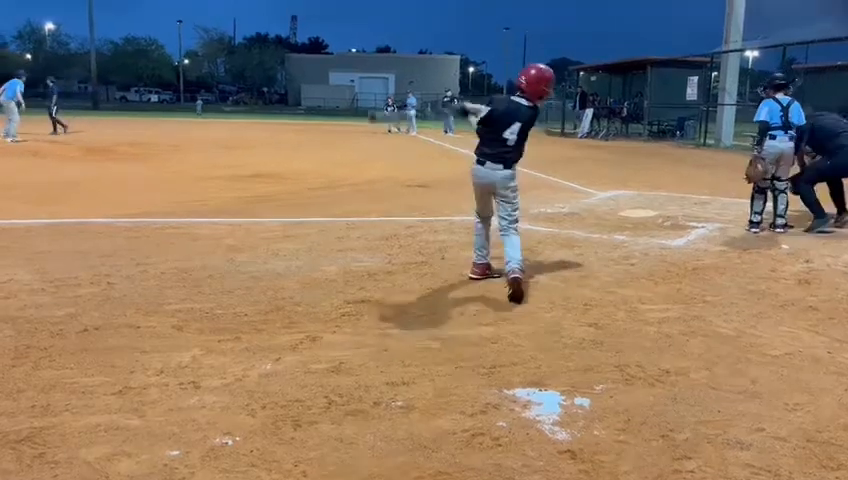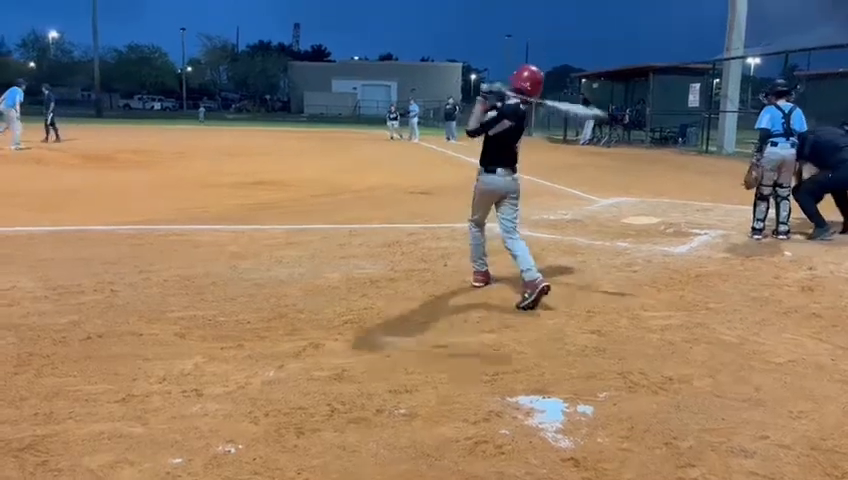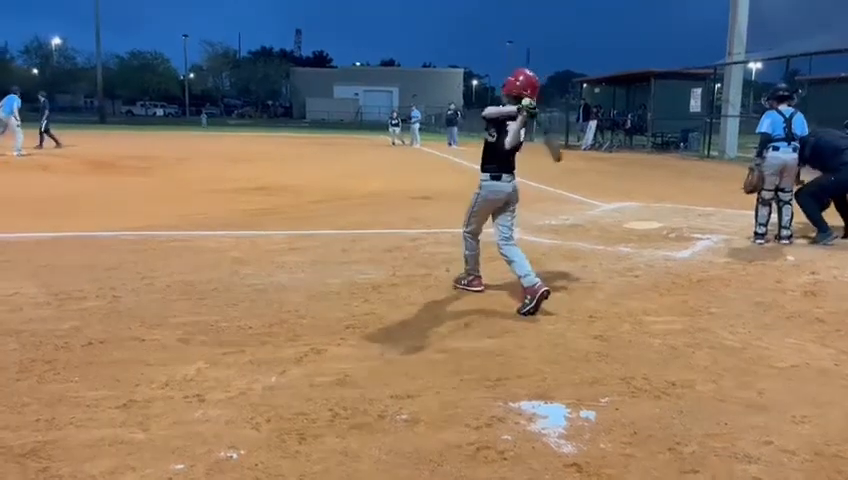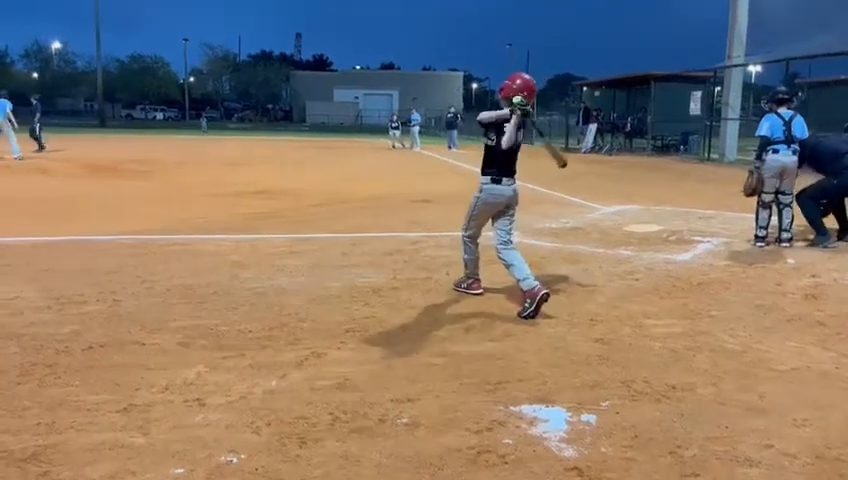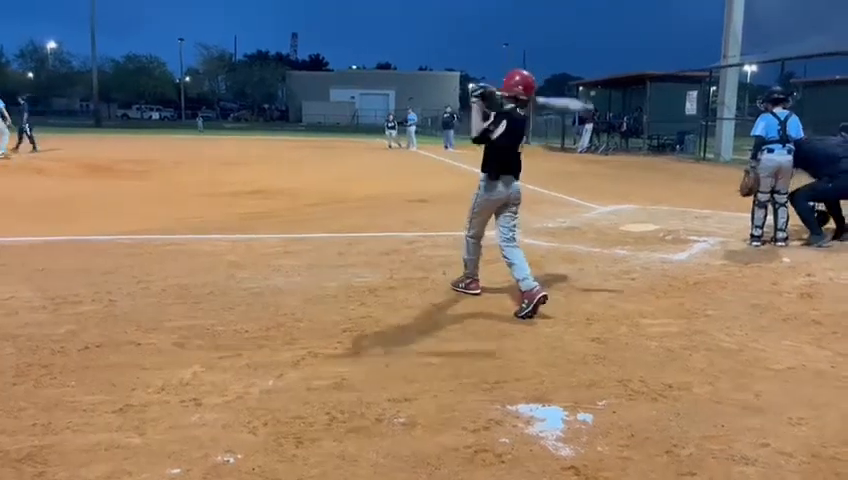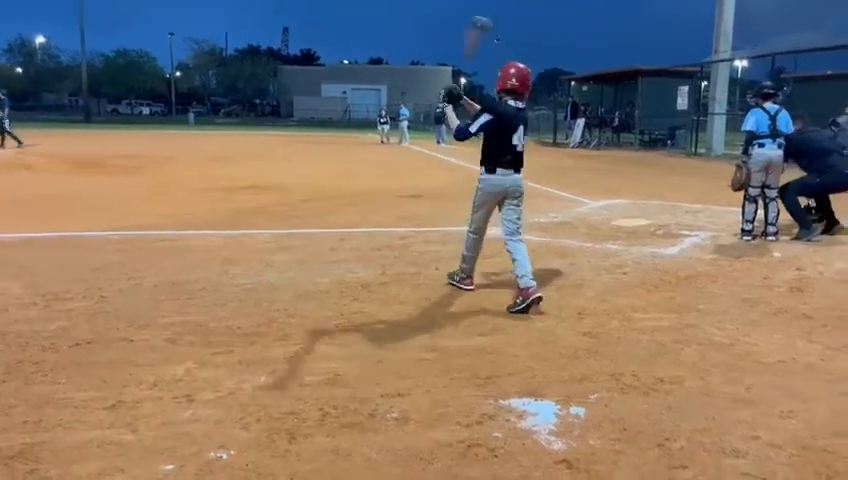
dt=0.2s
person 1, frame 1
left shoulder: (498, 102)
right shoulder: (532, 113)
left elbow: (481, 128)
left wrist: (469, 110)
right wrist: (474, 109)
left hip: (481, 169)
right hip: (505, 174)
left knee: (483, 217)
right knee: (509, 227)
left ankle: (480, 265)
right ankle: (514, 269)
person 1, frame 2
left shoulder: (508, 112)
right shoulder: (521, 109)
left elbow: (473, 130)
right elbow: (497, 104)
left wrist: (481, 101)
left hip: (488, 177)
right hip: (509, 179)
left knee: (476, 223)
right knee: (511, 233)
left ankle: (480, 272)
right ankle: (533, 279)
person 1, frame 3
left shoulder: (515, 117)
right shoulder: (500, 113)
left elbow: (510, 147)
right elbow: (487, 113)
left wrist: (521, 116)
right wrist: (516, 109)
left hip: (492, 184)
right hip: (507, 184)
left knee: (471, 232)
right knee: (506, 240)
left ankle: (472, 278)
right ankle: (532, 285)
person 1, frame 4
left shoulder: (513, 120)
right shoulder: (502, 116)
left elbow: (507, 146)
right elbow: (481, 117)
left wrist: (515, 116)
right wrist: (511, 112)
left hip: (492, 187)
right hip: (508, 188)
left knee: (470, 235)
right knee: (504, 244)
left ankle: (472, 280)
right ankle: (532, 288)
person 1, frame 5
left shoulder: (509, 117)
right shoulder: (514, 114)
left elbow: (478, 136)
right elbow: (481, 115)
left wrist: (478, 101)
right wrist: (482, 99)
left hip: (492, 184)
right hip: (512, 186)
left knee: (473, 234)
right knee: (508, 241)
left ankle: (470, 279)
right ankle: (531, 288)
person 1, frame 6
left shoulder: (497, 111)
right shoulder: (521, 112)
left elbow: (461, 133)
left wrist: (448, 106)
right wrist: (462, 99)
left hip: (492, 178)
right hip: (515, 179)
left knee: (476, 230)
right knee: (513, 235)
left ankle: (465, 275)
right ankle: (528, 286)
person 2, frame 1
left shoulder: (767, 103)
right shoulder: (795, 104)
left elbow: (763, 127)
left wrist: (757, 147)
right wrist: (796, 151)
left hip: (770, 144)
right hip: (789, 145)
left knee: (761, 184)
right knee: (781, 185)
left ankle: (755, 222)
right ankle: (780, 222)
person 2, frame 2
left shoulder: (769, 109)
right shoulder: (797, 111)
left elbow: (764, 134)
left wrist: (757, 154)
right wrist: (798, 158)
left hip: (772, 150)
right hip: (790, 152)
left knee: (763, 190)
right knee: (784, 192)
left ankle: (758, 229)
right ankle: (782, 229)
person 2, frame 3
left shoulder: (770, 114)
right shoulder: (798, 115)
left elbow: (764, 138)
left wrist: (758, 158)
right wrist: (800, 162)
left hip: (773, 155)
right hip: (792, 156)
left knee: (766, 195)
right knee: (786, 196)
left ankle: (760, 234)
right ankle: (785, 234)
person 2, frame 4
left shoulder: (769, 117)
right shoulder: (798, 118)
left elbow: (764, 141)
left wrist: (757, 160)
right wrist: (799, 164)
left hip: (772, 157)
right hip: (792, 159)
left knee: (766, 198)
right knee: (786, 199)
left ankle: (761, 236)
right ankle: (785, 237)
person 2, frame 5
left shoulder: (765, 117)
right shoulder: (793, 118)
left elbow: (759, 140)
left wrist: (753, 160)
right wrist: (795, 164)
left hip: (768, 157)
right hip: (787, 158)
left knee: (761, 197)
right knee: (782, 198)
left ankle: (756, 235)
right ankle: (781, 236)
person 2, frame 6
left shoulder: (755, 112)
right shoulder: (783, 113)
left elbow: (750, 135)
left wrist: (744, 155)
right wrist: (785, 159)
left hip: (758, 152)
right hip: (777, 153)
left knee: (752, 192)
right knee: (772, 192)
left ankle: (747, 230)
right ankle: (771, 231)
